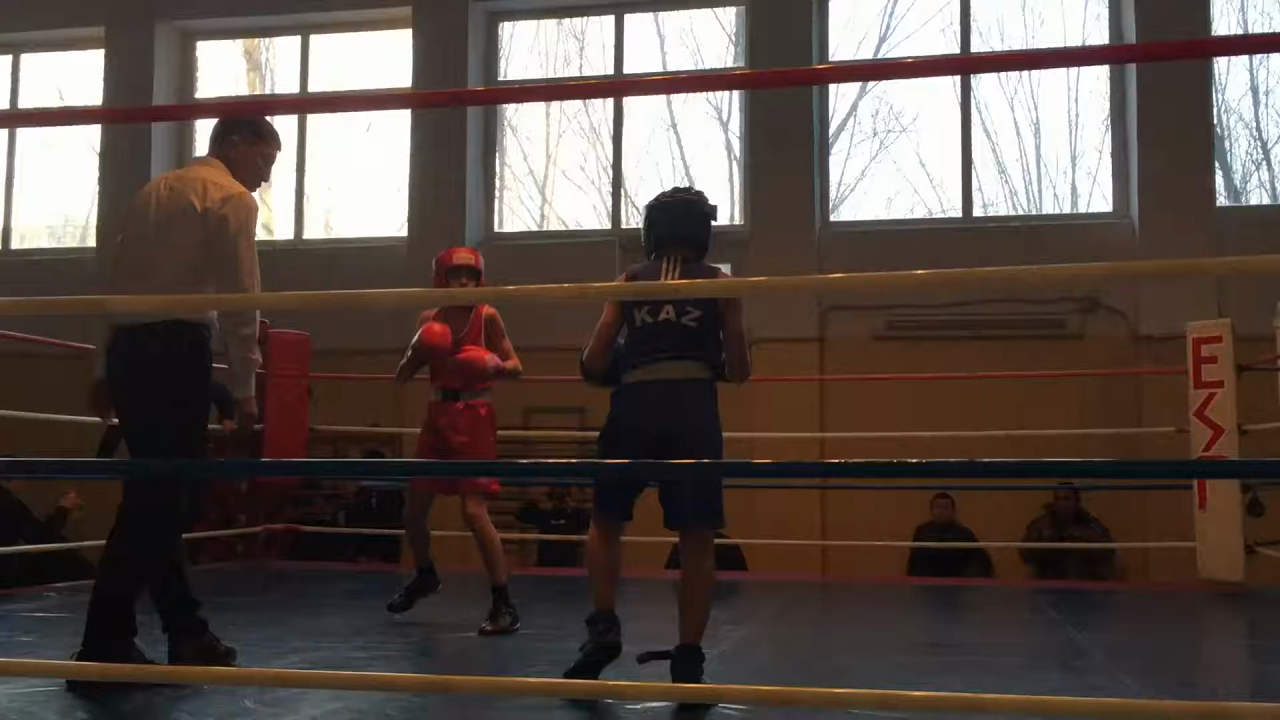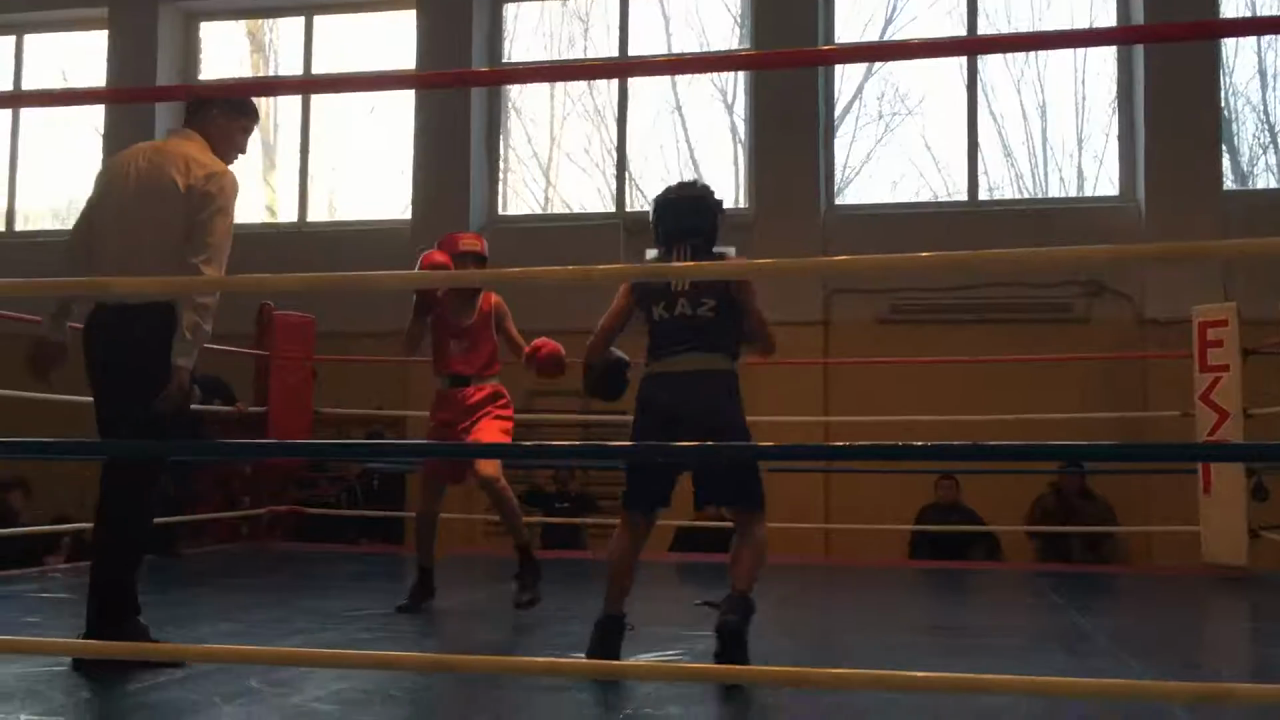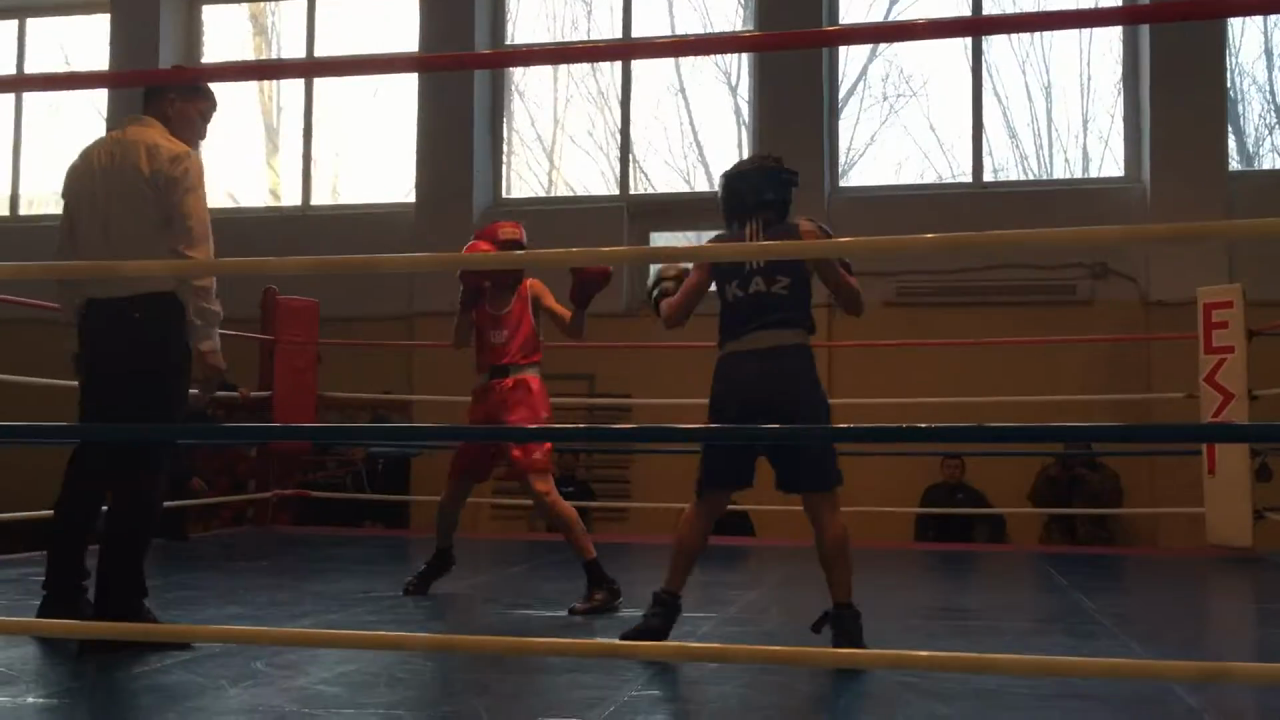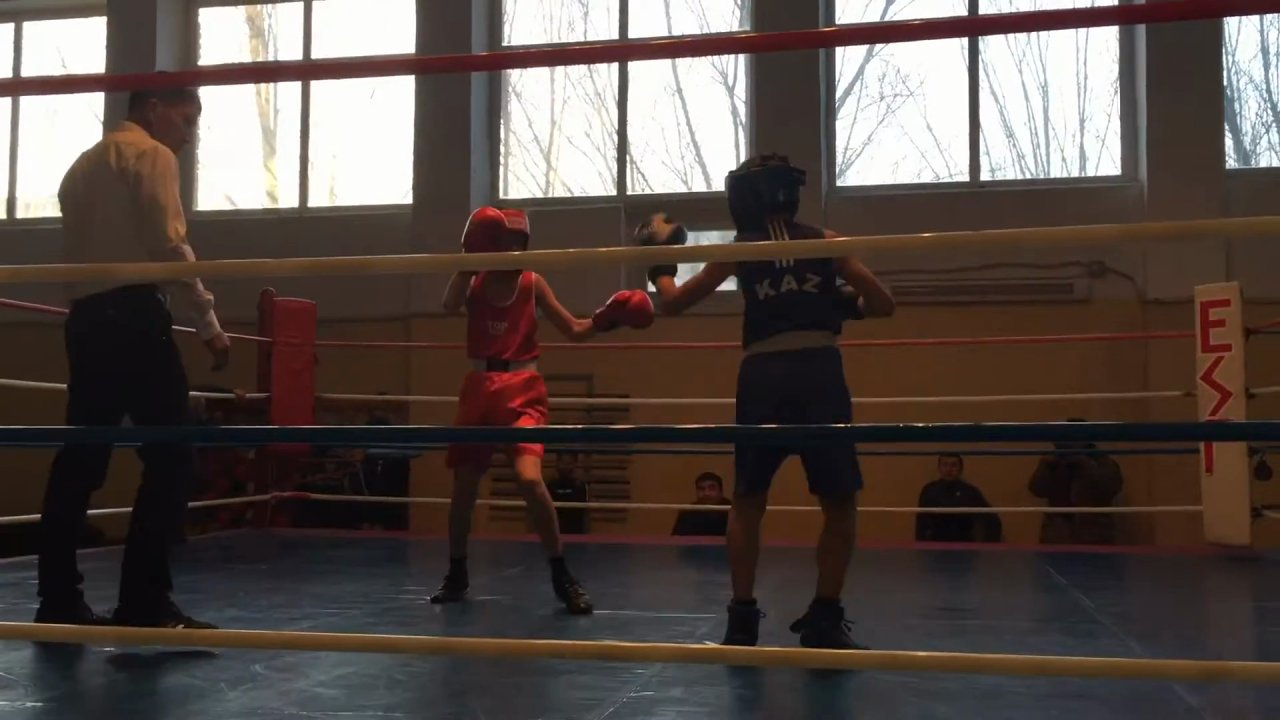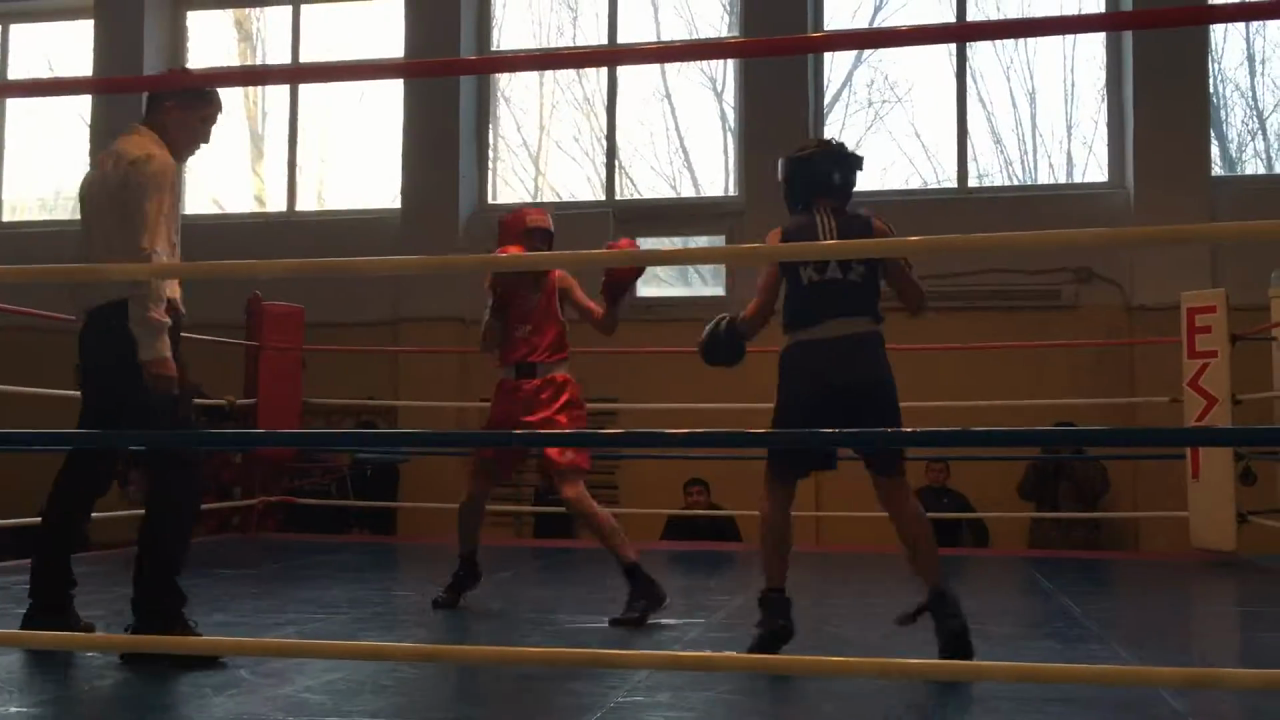
dt=0.3s
person 1, frame 1
left shoulder: (153, 191)
right shoulder: (232, 199)
left elbow: (117, 283)
right elbow: (239, 303)
left wrist: (106, 368)
right wrist: (245, 390)
left hip: (128, 349)
right hip: (175, 349)
left knee: (156, 492)
right knee: (155, 497)
left ankle: (187, 631)
right ankle: (106, 647)
person 1, frame 2
left shoulder: (123, 162)
right shoulder: (213, 176)
left elbow: (77, 252)
right elbow: (202, 276)
left wrist: (55, 329)
right wrist: (184, 359)
left hip: (106, 327)
right hip: (154, 331)
left knee: (124, 471)
right knee: (137, 476)
left ankle: (113, 616)
right ankle: (110, 628)
person 1, frame 3
left shoulder: (89, 158)
right shoulder: (176, 157)
left elbow: (67, 252)
right elbow: (194, 253)
left wrist: (83, 326)
right wrist: (206, 337)
left hip: (98, 320)
right hip: (150, 317)
left knee: (94, 456)
right knee: (145, 465)
left ankle: (62, 598)
right ankle: (118, 606)
person 1, frame 4
left shoulder: (81, 166)
right shoulder: (150, 155)
left elbow: (78, 254)
right elbow: (168, 244)
right wrist: (207, 322)
left hip: (85, 319)
right hip: (132, 314)
left knee: (80, 458)
right knee: (171, 456)
left ankle: (59, 601)
right ankle: (145, 602)
person 1, frame 5
left shoulder: (108, 162)
right shoulder: (151, 163)
right elbow: (146, 259)
right wrist: (160, 346)
left hip: (104, 327)
right hip: (136, 334)
left knee: (87, 471)
right knee: (175, 472)
left ankle: (50, 607)
right ankle: (158, 622)
person 2, frame 1
left shoulder: (628, 282)
right shoulder: (719, 285)
left elbow: (594, 364)
right elbow: (738, 369)
left wrist: (592, 362)
left hip: (633, 406)
right hip: (691, 409)
left knee: (606, 525)
right knee: (697, 540)
left ankle: (603, 626)
right ankle: (687, 662)
person 2, frame 2
left shoulder: (642, 278)
right shoulder: (732, 272)
left elbow: (597, 349)
right elbow: (765, 345)
left wrist: (596, 370)
left hip: (659, 398)
right hip: (715, 397)
left knee: (634, 523)
right knee: (750, 521)
left ankle: (608, 631)
right ankle: (736, 606)
person 2, frame 3
left shoulder: (716, 250)
right shoulder: (803, 234)
left elbow: (672, 317)
right elbow: (853, 305)
left wrist: (666, 291)
right wrist: (833, 266)
left hip: (735, 377)
right hip: (792, 373)
left knee: (706, 505)
right knee: (823, 505)
left ankle: (662, 610)
right ankle: (845, 622)
person 2, frame 4
left shoulder: (739, 251)
right shoulder: (826, 242)
left elbow: (673, 304)
right elbow: (883, 305)
left wrist: (658, 259)
right wrist: (846, 304)
left hip: (763, 378)
right hip: (819, 374)
left knee: (748, 505)
right knee: (840, 505)
left ankle: (743, 616)
right ankle: (824, 619)
person 2, frame 5
left shoulder: (784, 237)
right shoulder: (872, 230)
left elbow: (756, 316)
right elbow: (916, 302)
left wrist: (728, 332)
left hip: (808, 367)
right hip: (865, 362)
left knee: (779, 490)
right knee: (895, 492)
left ankle: (776, 612)
right ankle: (942, 606)
person 3, frame 1
left shoulder: (488, 317)
right shoulder: (432, 318)
left elbow: (515, 366)
right elbow: (401, 377)
left wrist: (494, 368)
right wrist: (416, 354)
left hip: (474, 417)
right hip: (439, 416)
left knee: (474, 511)
right knee: (413, 508)
left ankle: (504, 605)
right ankle: (425, 573)
person 3, frame 2
left shoulder: (493, 305)
right shoulder: (437, 303)
left elbow: (521, 350)
right elbow: (410, 349)
left wrist: (540, 354)
right wrist: (421, 303)
left hip: (489, 401)
right hip: (447, 404)
left knee: (489, 475)
right knee: (428, 500)
left ankle: (527, 562)
right ankle: (424, 582)
person 3, frame 3
left shoulder: (532, 289)
right shoulder: (479, 294)
left elbow: (574, 329)
right elbow: (459, 339)
left wrist: (584, 297)
right wrist: (469, 294)
left hip: (524, 397)
right hip: (486, 397)
left knee: (541, 489)
right knee: (454, 492)
left ankle: (600, 580)
right ankle: (440, 560)
person 3, frame 4
left shoulder: (532, 283)
right shoulder: (473, 279)
left elbow: (574, 331)
right elbow: (449, 305)
left wrist: (605, 319)
right wrist: (470, 258)
left hip: (522, 390)
right hip: (479, 388)
left knee: (530, 479)
right knee: (464, 489)
left ankle: (562, 576)
right ankle: (456, 575)
person 3, frame 5
left shoulder: (560, 281)
right shoulder: (498, 285)
left elbow: (605, 324)
right elbow: (489, 343)
left wrist: (616, 293)
right wrist: (500, 301)
left hip: (554, 396)
right hip: (511, 396)
left knee: (573, 494)
right knee: (476, 493)
left ankle: (642, 585)
right ankle: (466, 572)
